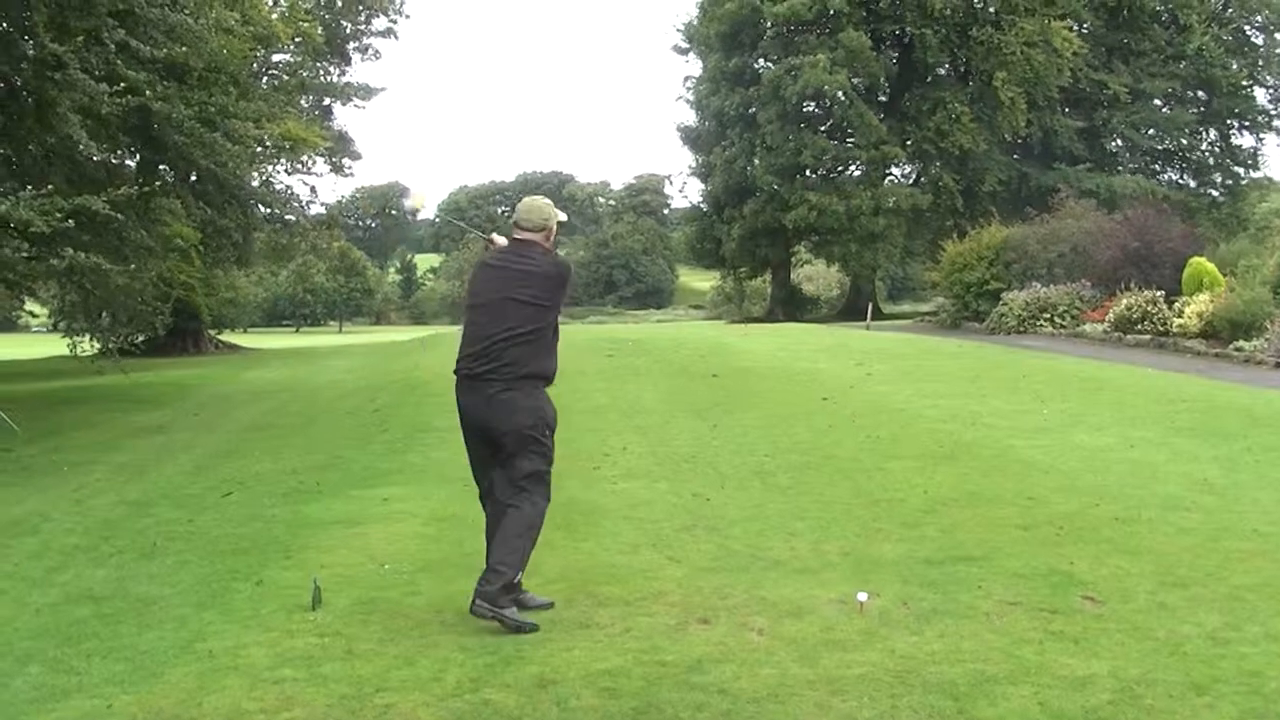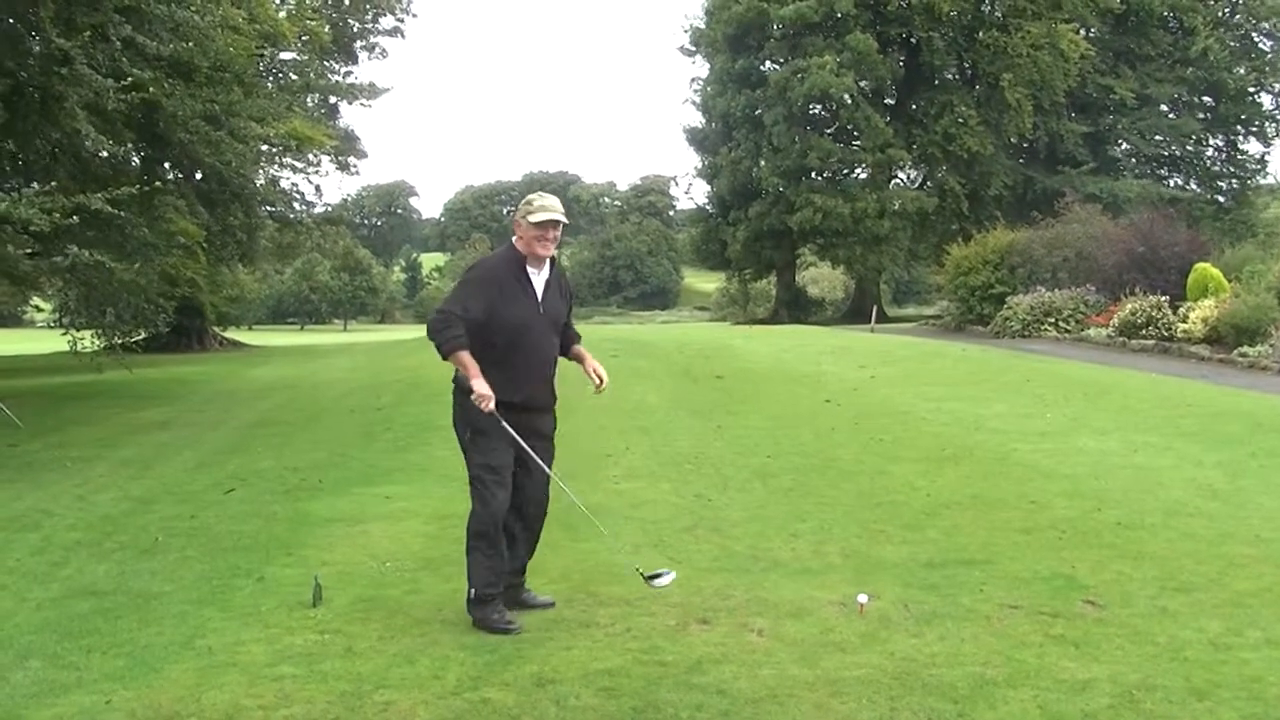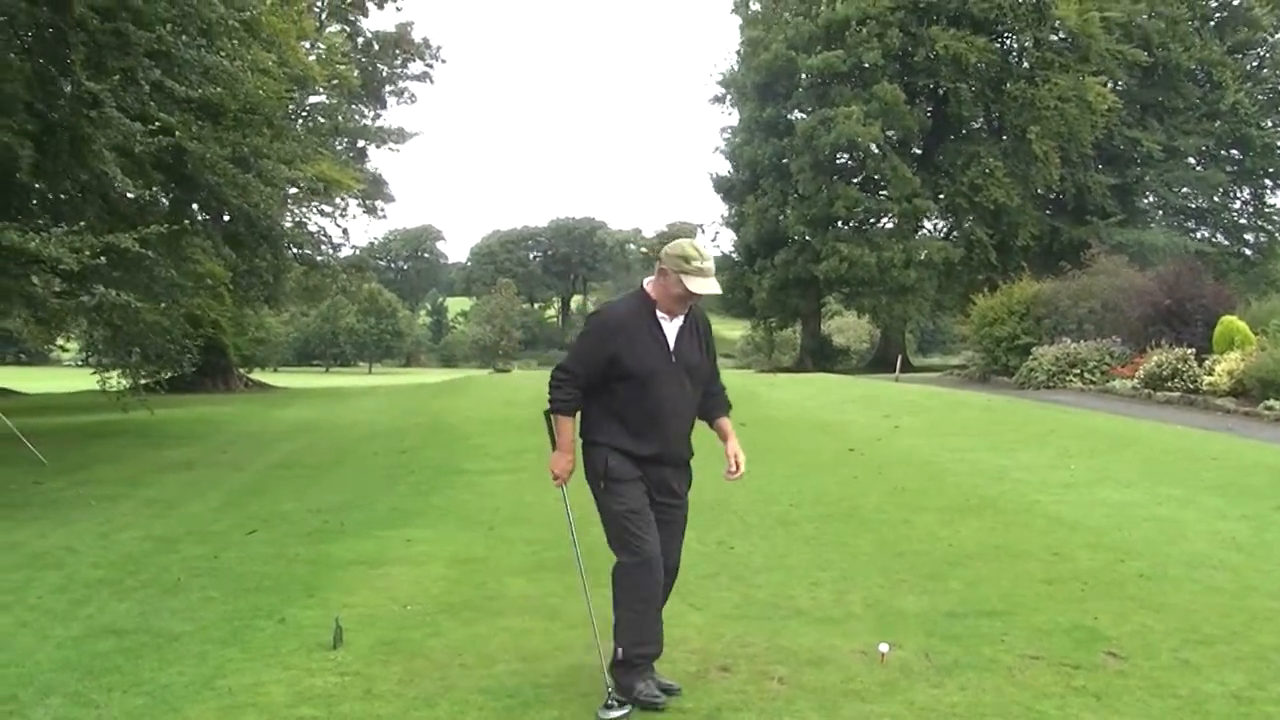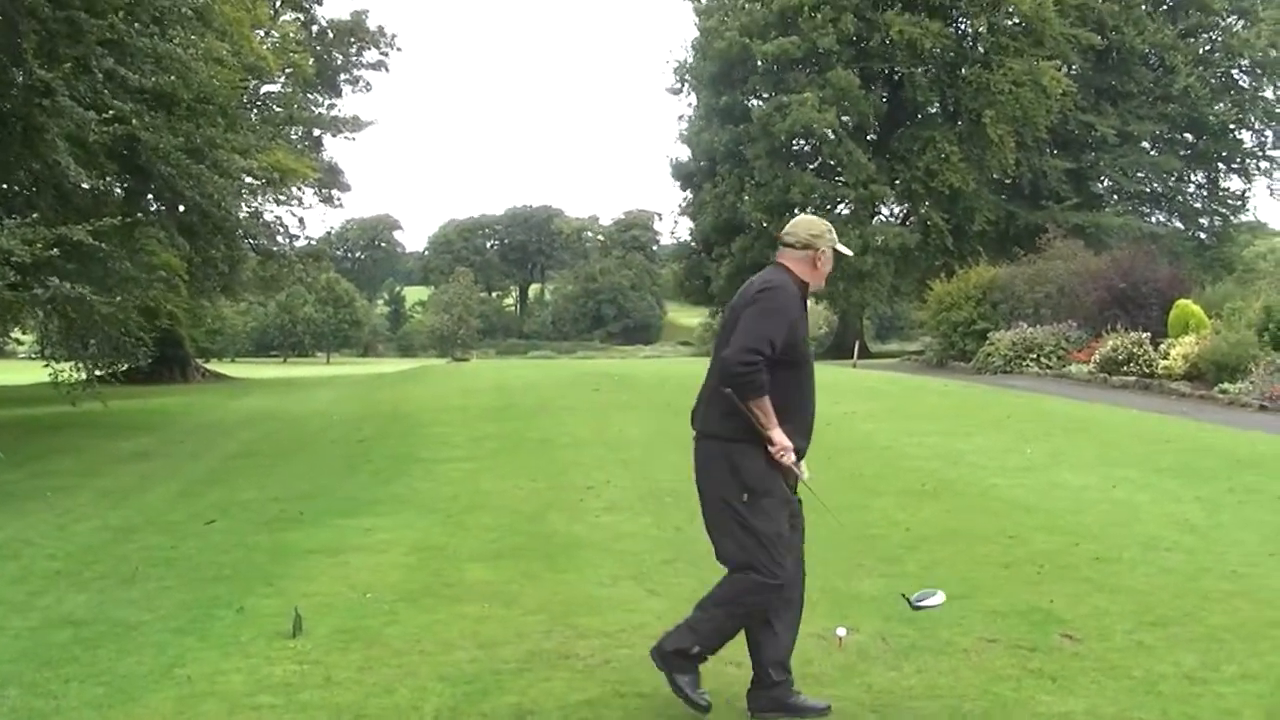
dt=1s
person 1, frame 1
left shoulder: (483, 265)
right shoulder: (555, 271)
left hip: (470, 392)
right hip: (519, 397)
left knee: (497, 492)
right knee: (529, 493)
left ankle: (504, 587)
right ankle: (495, 591)
person 1, frame 2
left shoulder: (557, 277)
right shoulder: (489, 273)
right elbow: (444, 324)
left wrist: (588, 360)
right wrist: (474, 378)
left hip: (538, 410)
right hip: (488, 412)
left knee: (533, 502)
right knee: (493, 505)
left ankle: (511, 583)
right ankle: (485, 600)
person 1, frame 3
left shoulder: (697, 323)
right shoulder: (614, 320)
left elbow: (709, 388)
right elbow: (566, 383)
left wrist: (729, 438)
right wrist: (565, 450)
left hip: (672, 467)
right hip: (617, 462)
left knee: (659, 569)
right knee: (641, 561)
left ankle: (633, 662)
right ankle: (633, 668)
person 1, frame 4
left shoulder: (769, 290)
right shoulder: (777, 293)
right elbow: (742, 364)
right wrist: (775, 429)
left hip: (740, 453)
right hip: (740, 456)
left knee: (780, 571)
right knee: (764, 571)
right ankle: (680, 649)
